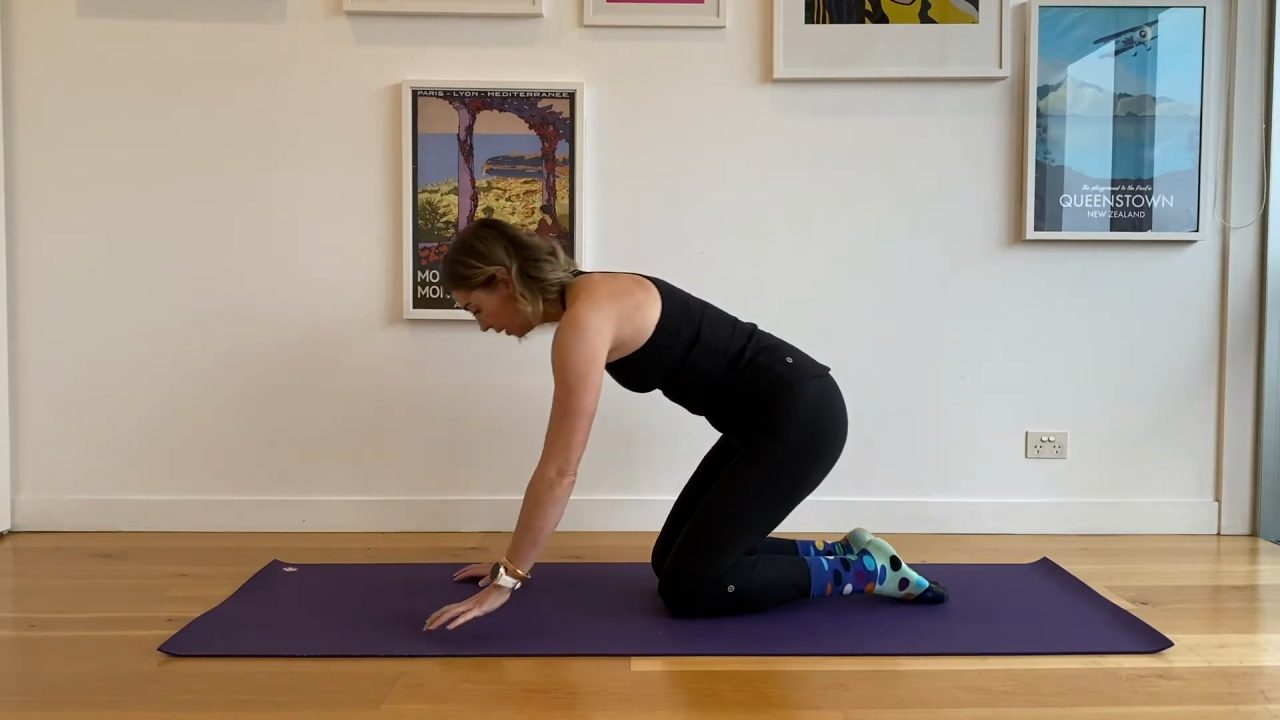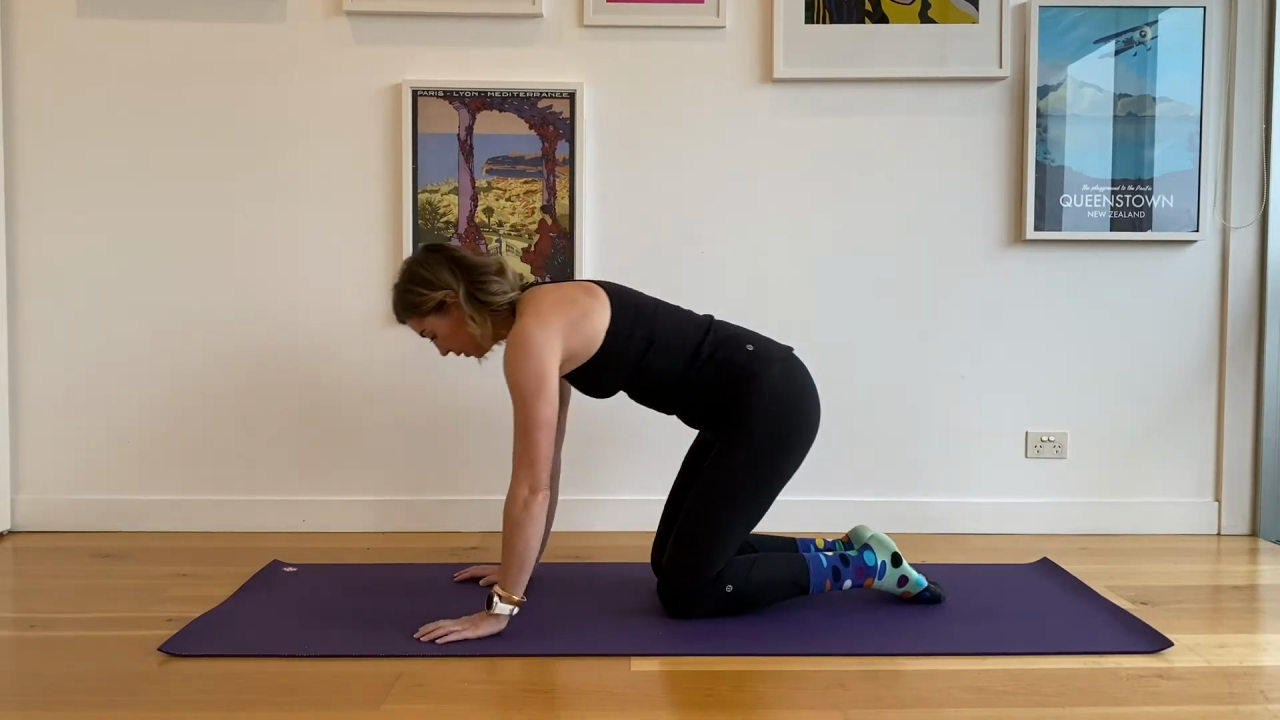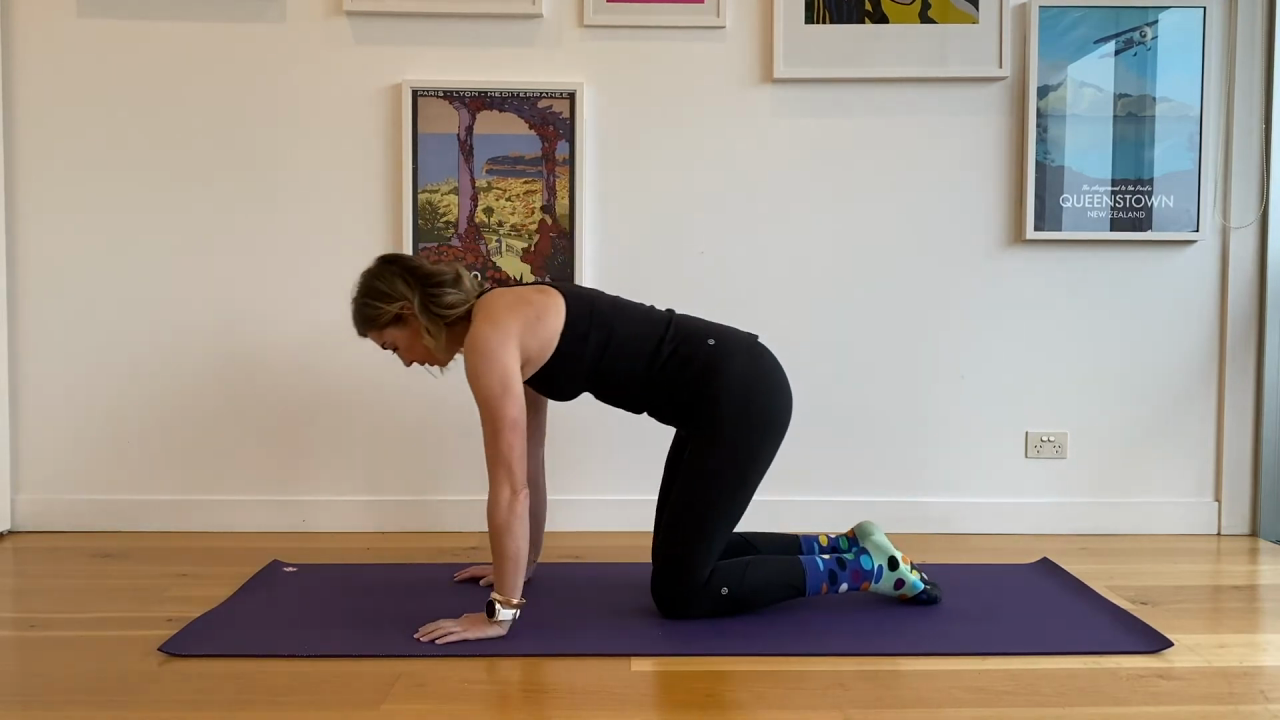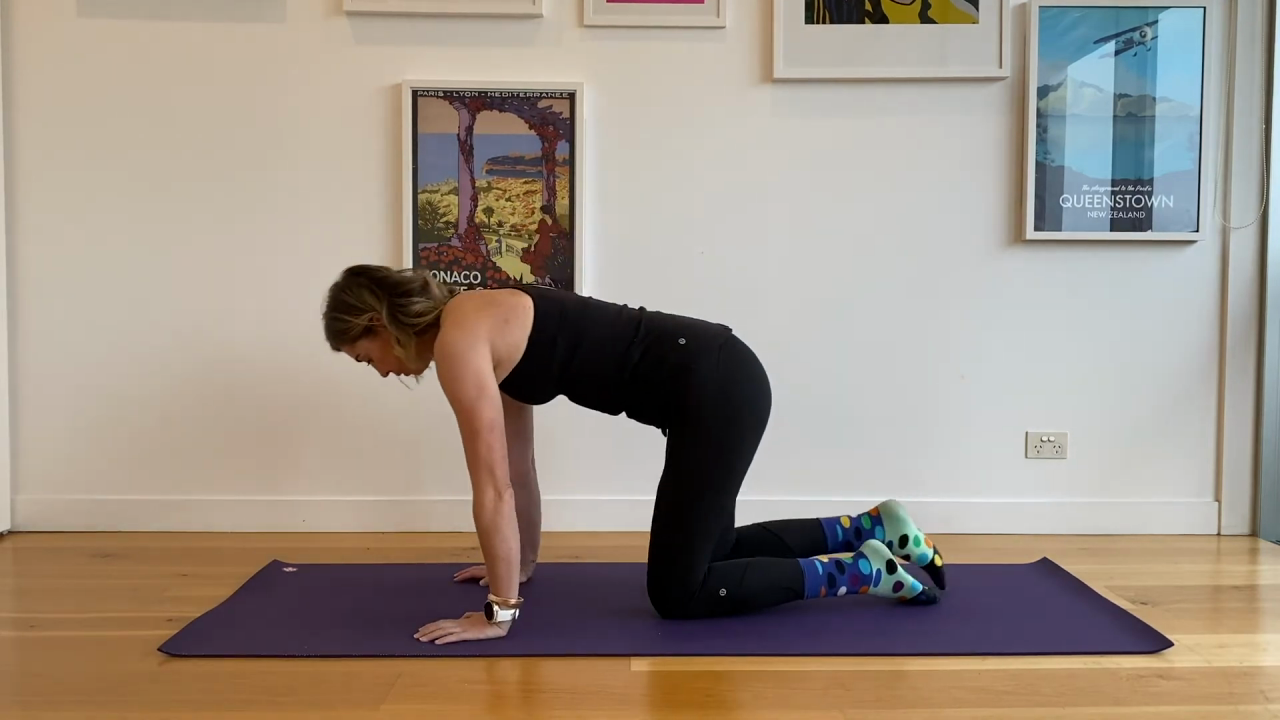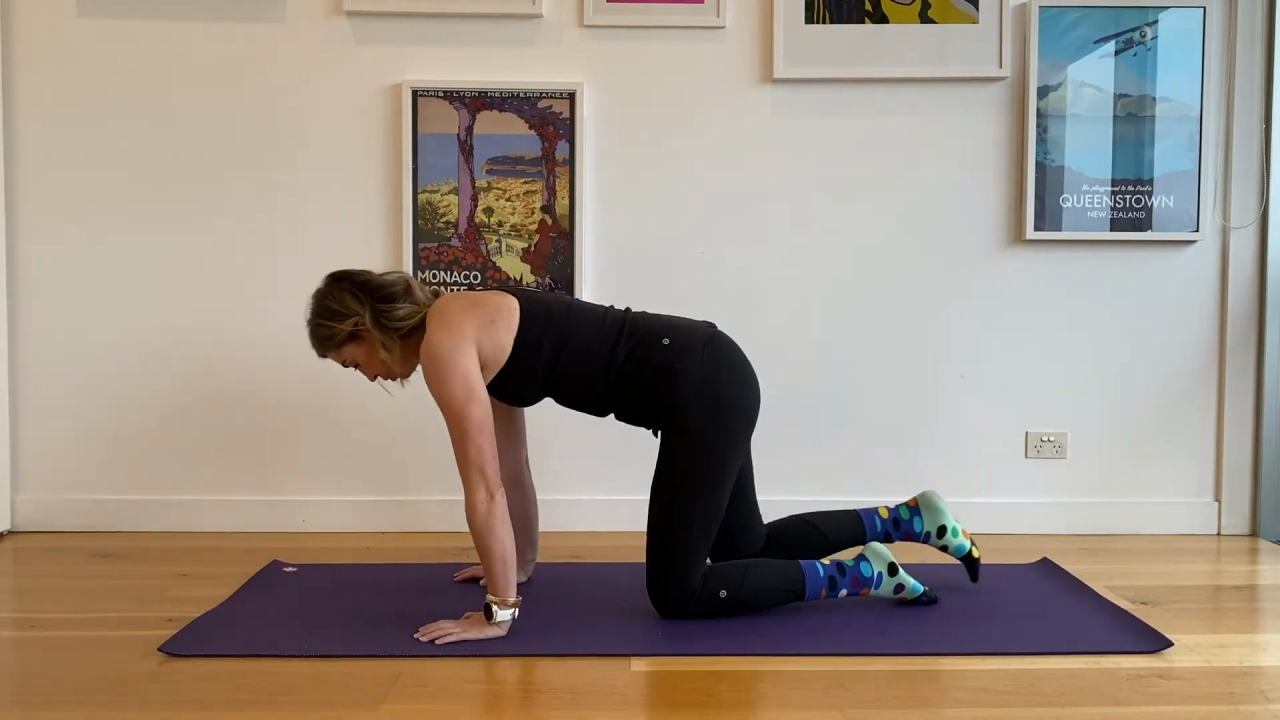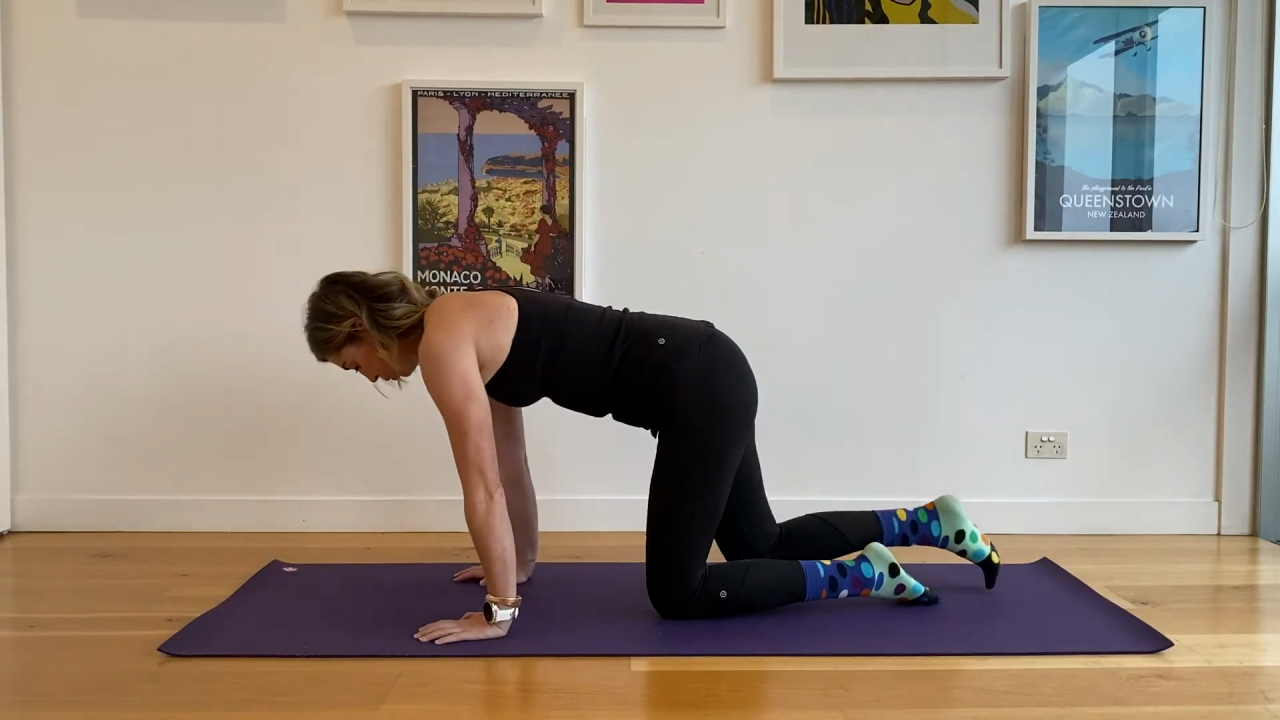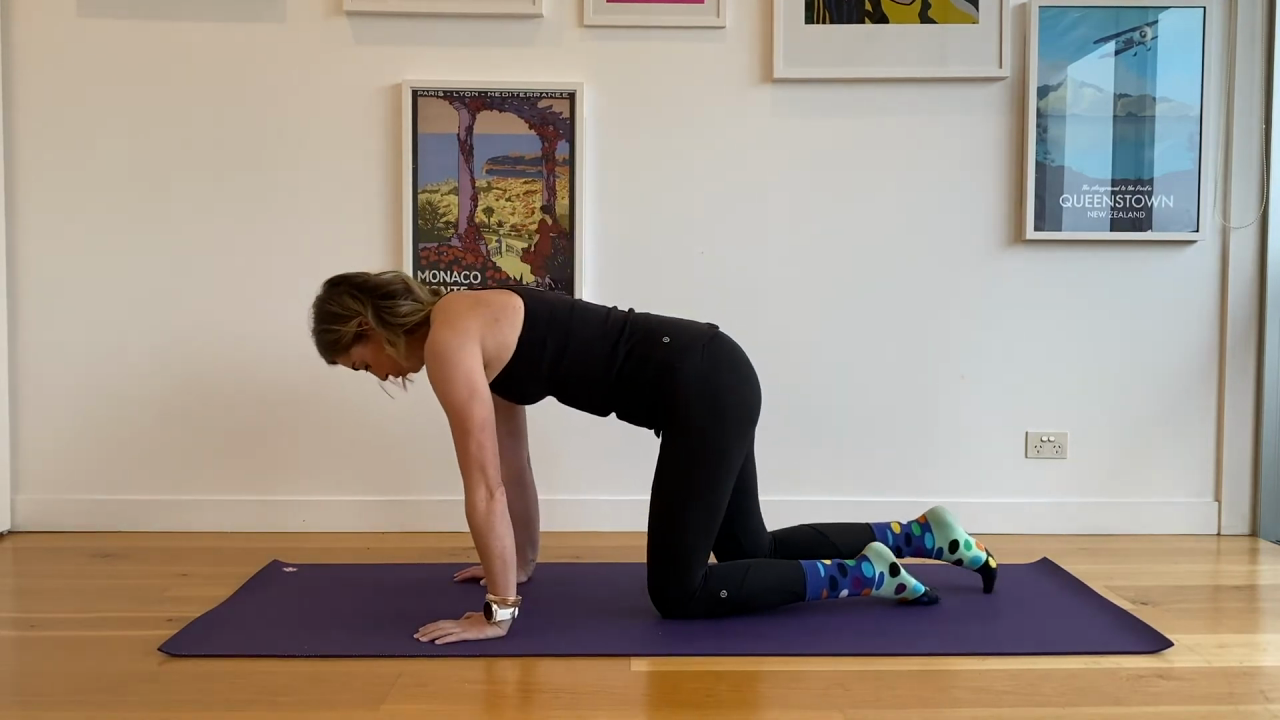
dt=0.2s
person 1, frame 1
left shoulder: (585, 318)
right shoulder: (583, 309)
left elbow: (561, 472)
right elbow: (558, 458)
left wrist: (505, 579)
right wrist: (513, 557)
left hip: (801, 417)
right hip: (764, 419)
left knee: (689, 589)
right knee: (672, 560)
left ankle: (858, 570)
right ankle: (837, 551)
person 1, frame 2
left shoulder: (531, 333)
right shoulder: (543, 319)
left elbow: (532, 487)
right elbow: (543, 470)
left wrist: (502, 604)
right wrist: (518, 566)
left hip: (771, 402)
right hip: (751, 402)
left knee: (686, 591)
right knee: (673, 561)
left ankle: (860, 564)
right ankle: (839, 547)
person 1, frame 3
left shoulder: (488, 337)
right shoulder: (508, 323)
left elbow: (511, 488)
right elbow: (527, 470)
left wrist: (502, 609)
right wrist: (522, 562)
left hip: (741, 395)
right hip: (729, 387)
left knee: (680, 593)
right knee: (687, 555)
left ankle: (856, 569)
right ankle: (841, 545)
person 1, frame 4
left shoulder: (457, 341)
right shoulder: (485, 330)
left elbow: (494, 491)
right elbow: (517, 471)
left wrist: (500, 610)
right wrist: (520, 563)
left hip: (716, 390)
right hip: (714, 380)
left knee: (677, 592)
right knee: (701, 551)
left ankle: (858, 571)
right ankle: (868, 529)
person 1, frame 5
left shoulder: (443, 346)
right shoulder: (475, 333)
left elbow: (487, 491)
right elbow: (511, 471)
left wrist: (500, 609)
right wrist: (520, 565)
left hip: (702, 388)
right hip: (707, 376)
left knee: (678, 592)
right knee: (742, 547)
left ankle: (857, 574)
right ankle: (907, 518)
person 1, frame 6
left shoulder: (441, 344)
right shoulder: (471, 333)
left elbow: (484, 492)
right elbow: (509, 469)
left wrist: (499, 610)
right wrist: (520, 565)
left hip: (699, 388)
right hip: (706, 376)
left knee: (678, 592)
right knee: (758, 545)
left ankle: (860, 575)
right ankle: (927, 521)
person 1, frame 7
left shoulder: (449, 343)
right shoulder: (476, 332)
left elbow: (485, 490)
right elbow: (512, 467)
left wrist: (499, 608)
right wrist: (520, 564)
left hip: (703, 389)
right hip: (709, 378)
left knee: (678, 592)
right knee: (748, 550)
left ankle: (862, 573)
right ankle: (920, 536)
